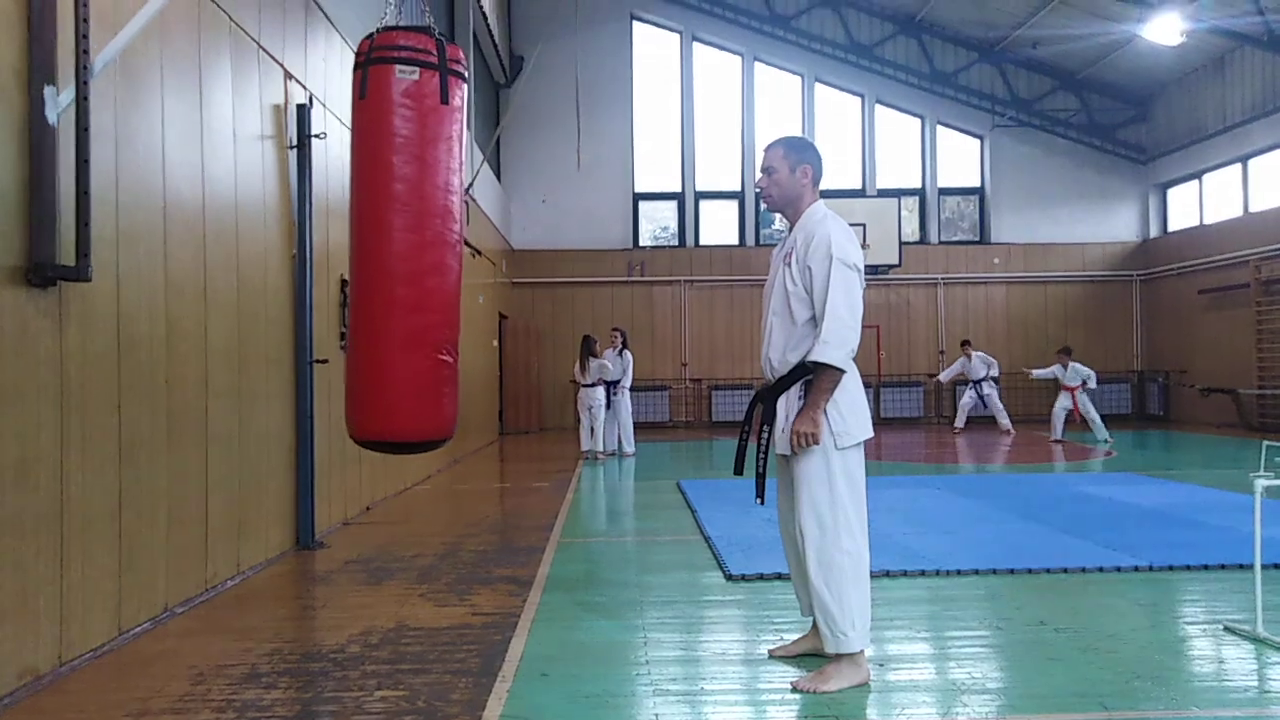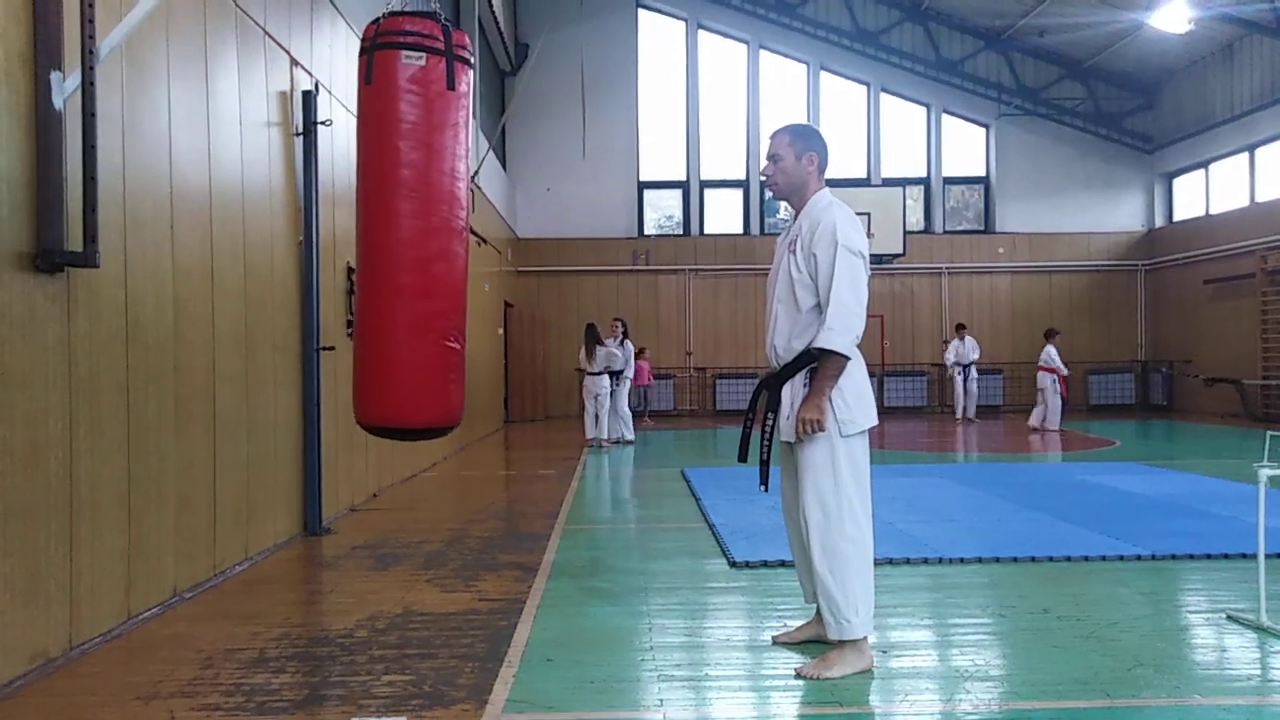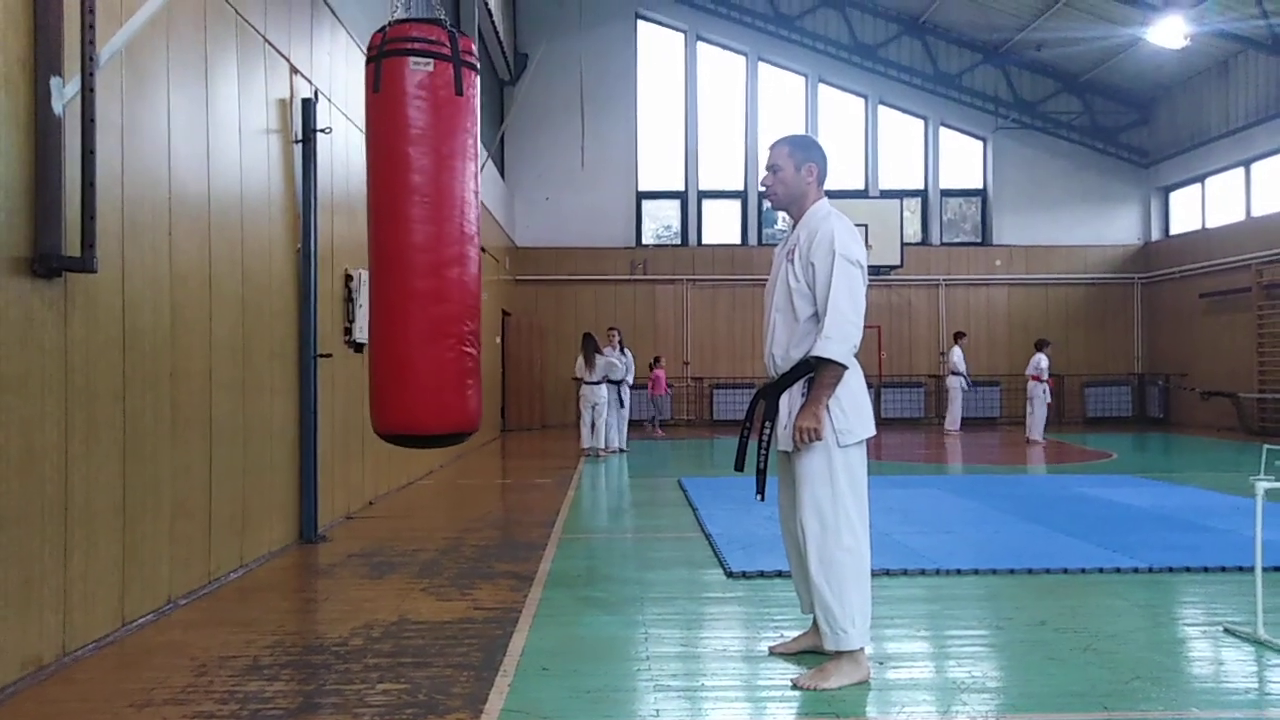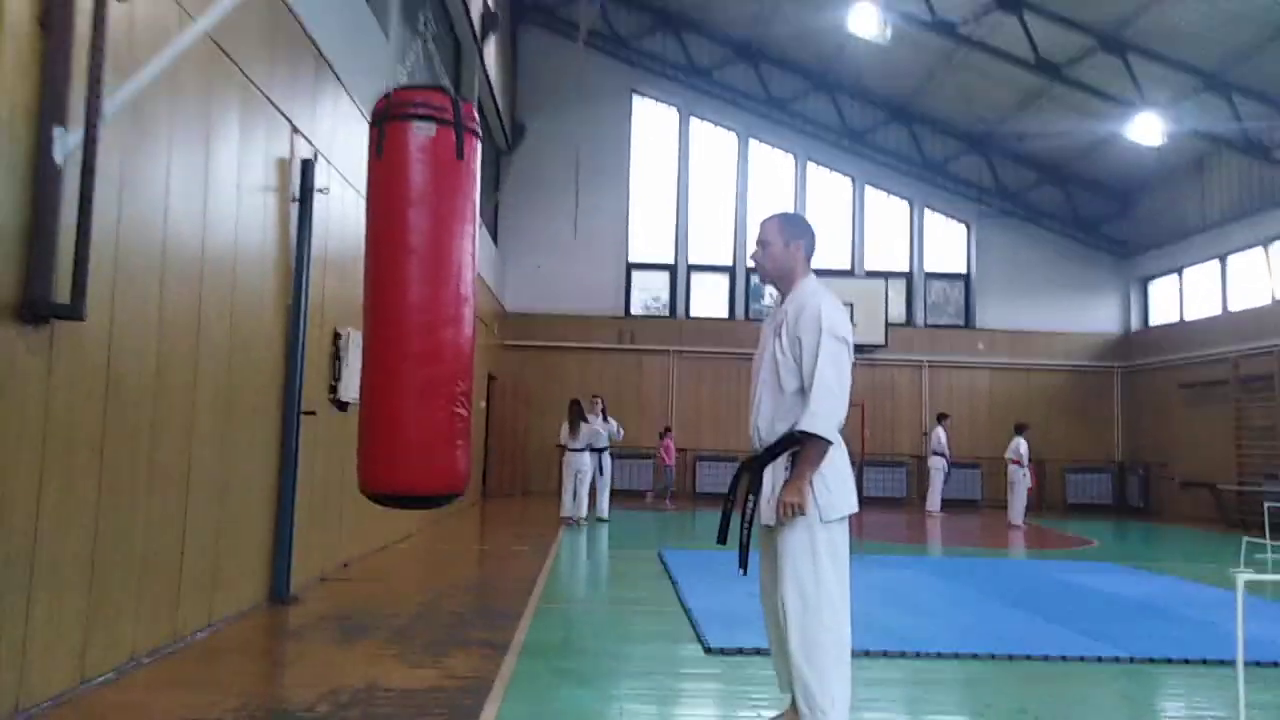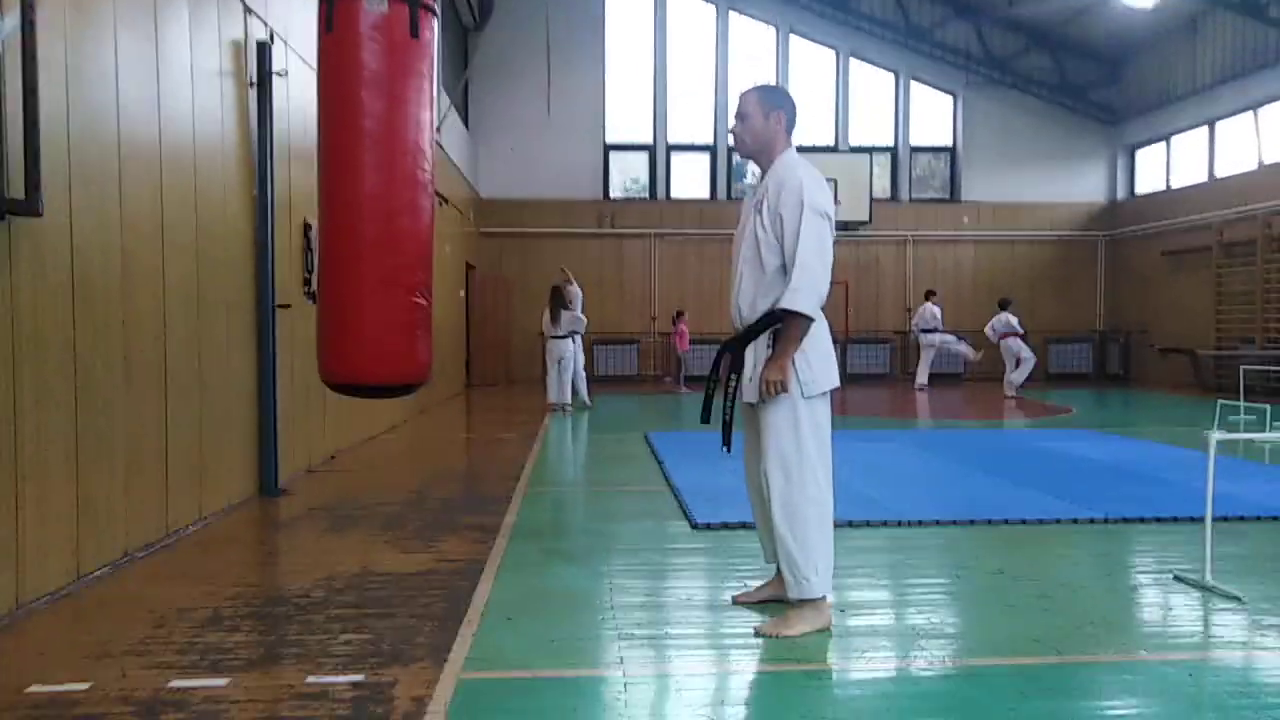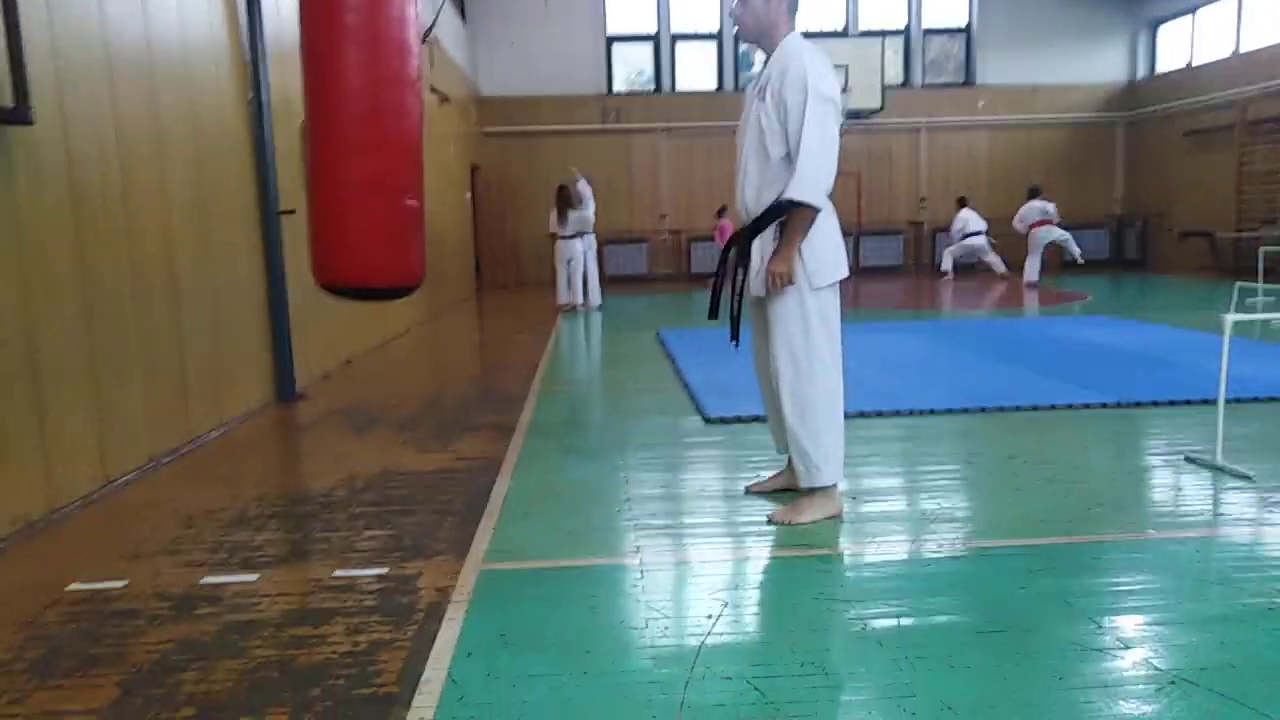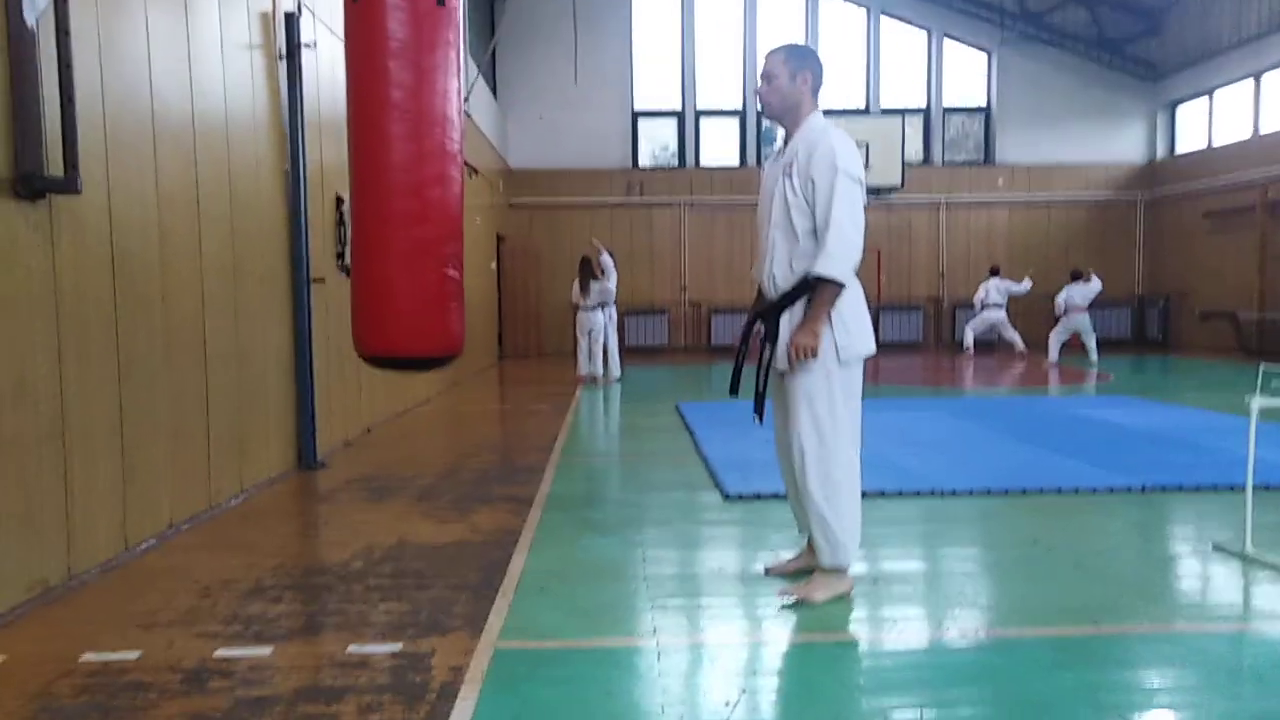
dt=0.5s
person 1, frame 1
left shoulder: (827, 236)
right shoulder: (792, 241)
left elbow: (839, 334)
left wrist: (812, 409)
right wrist: (776, 402)
left hip: (819, 405)
right hip: (794, 403)
left knee: (829, 527)
right knee: (800, 525)
left ankle: (849, 654)
right ankle: (823, 629)
person 1, frame 2
left shoulder: (833, 223)
right shoulder: (796, 229)
left elbow: (843, 321)
left wrist: (817, 396)
right wrist: (781, 389)
left hip: (824, 392)
right hip: (798, 391)
left knee: (834, 515)
right knee: (804, 512)
left ankle: (853, 641)
right ankle: (826, 615)
person 1, frame 3
left shoulder: (831, 233)
right shoulder: (794, 239)
left elbow: (841, 330)
left wrist: (814, 405)
left hip: (823, 402)
right hip: (795, 399)
left knee: (830, 525)
right knee: (801, 522)
left ankle: (849, 652)
right ankle: (822, 626)
person 1, frame 4
left shoulder: (818, 308)
right shoulder: (782, 313)
left elbow: (828, 404)
left wrist: (799, 480)
left hip: (808, 479)
right hip: (780, 478)
left knee: (811, 601)
right knee: (782, 598)
person 1, frame 5
left shoulder: (799, 182)
right shoulder: (764, 189)
left elbow: (810, 279)
left wrist: (782, 356)
left hip: (789, 352)
right hip: (762, 352)
left knee: (795, 475)
right knee: (767, 473)
left ankle: (812, 598)
right ankle: (785, 576)
person 1, frame 6
left shoulder: (803, 68)
right shoulder: (770, 75)
left elbow: (814, 168)
left wrist: (787, 246)
left hip: (795, 243)
right hip: (770, 242)
left knee: (804, 366)
right knee: (777, 364)
left ankle: (824, 488)
right ankle: (797, 467)
person 1, frame 7
left shoulder: (829, 147)
right shoulder: (783, 157)
left elbow: (842, 246)
left wrist: (812, 322)
right wrist: (762, 315)
left hip: (823, 321)
right hip: (789, 319)
left knee: (821, 442)
right knee: (794, 442)
left ankle: (836, 565)
right ankle: (817, 545)
